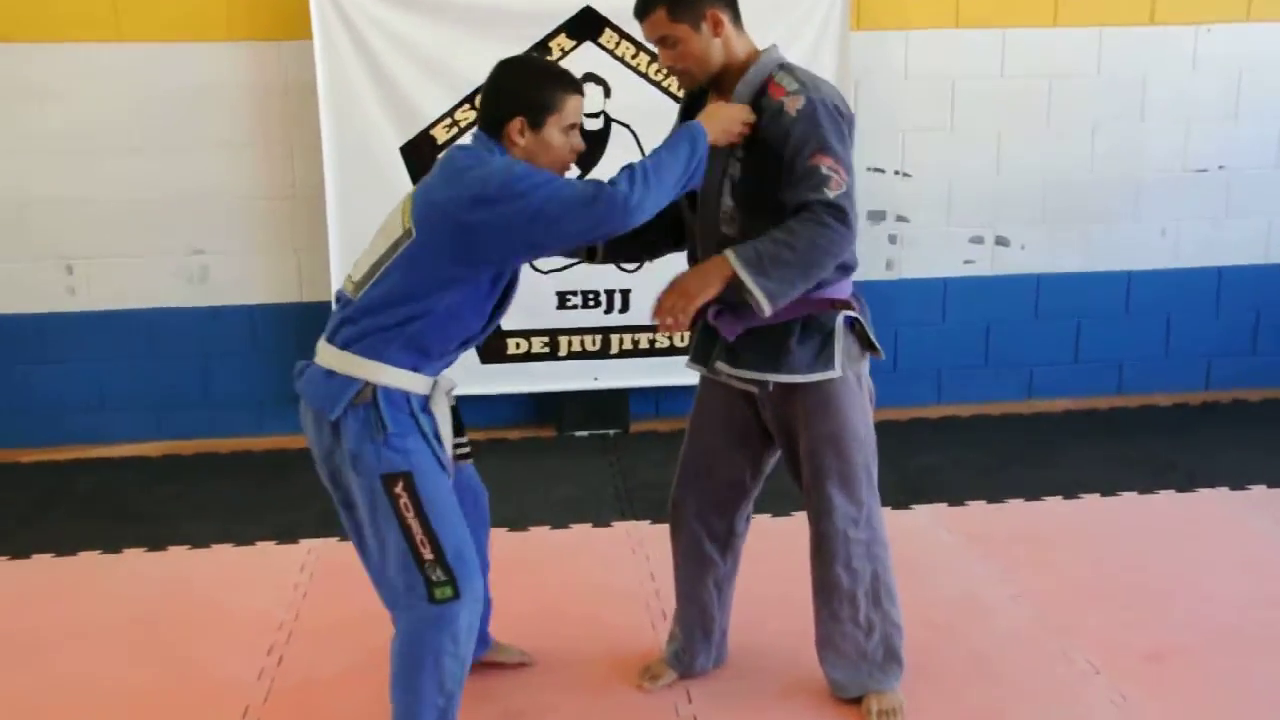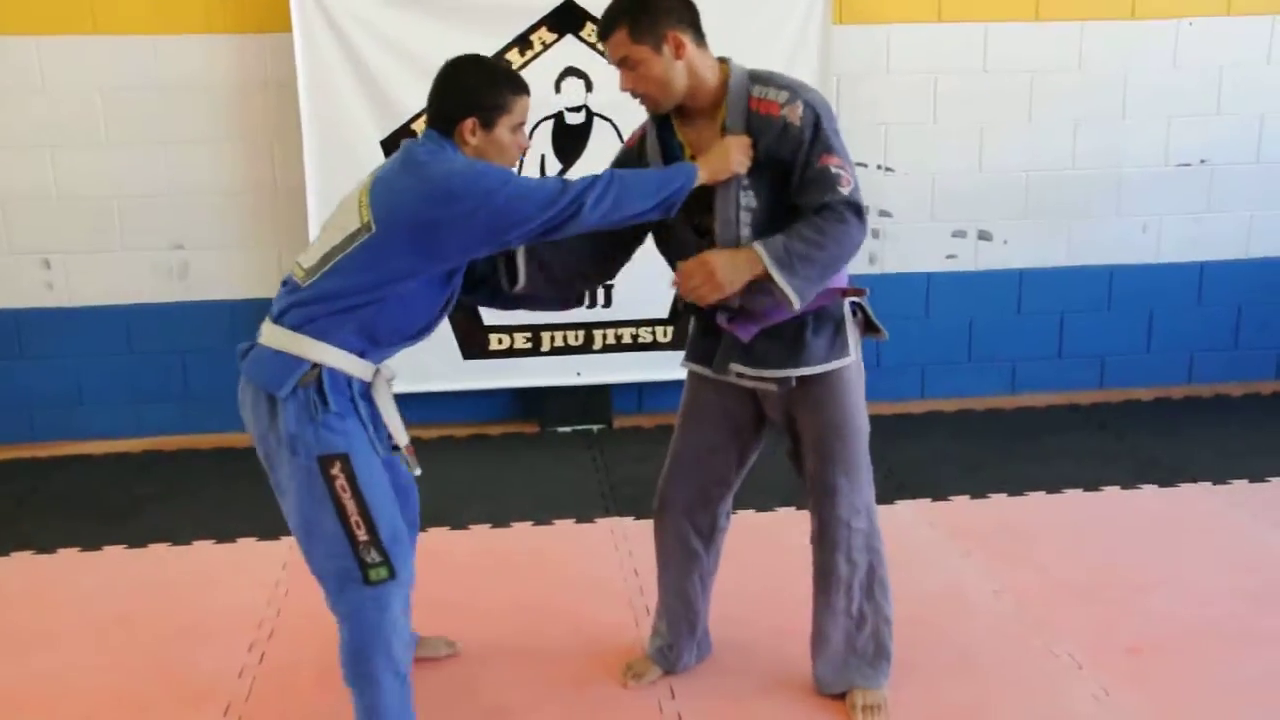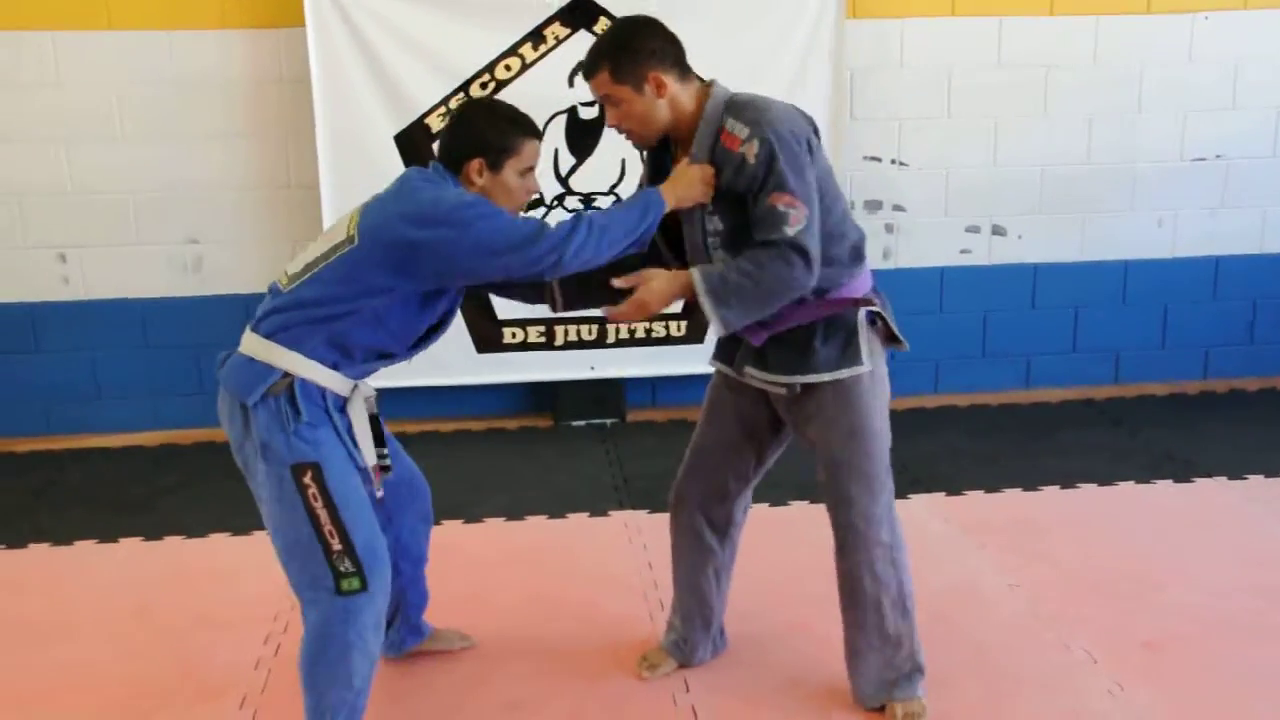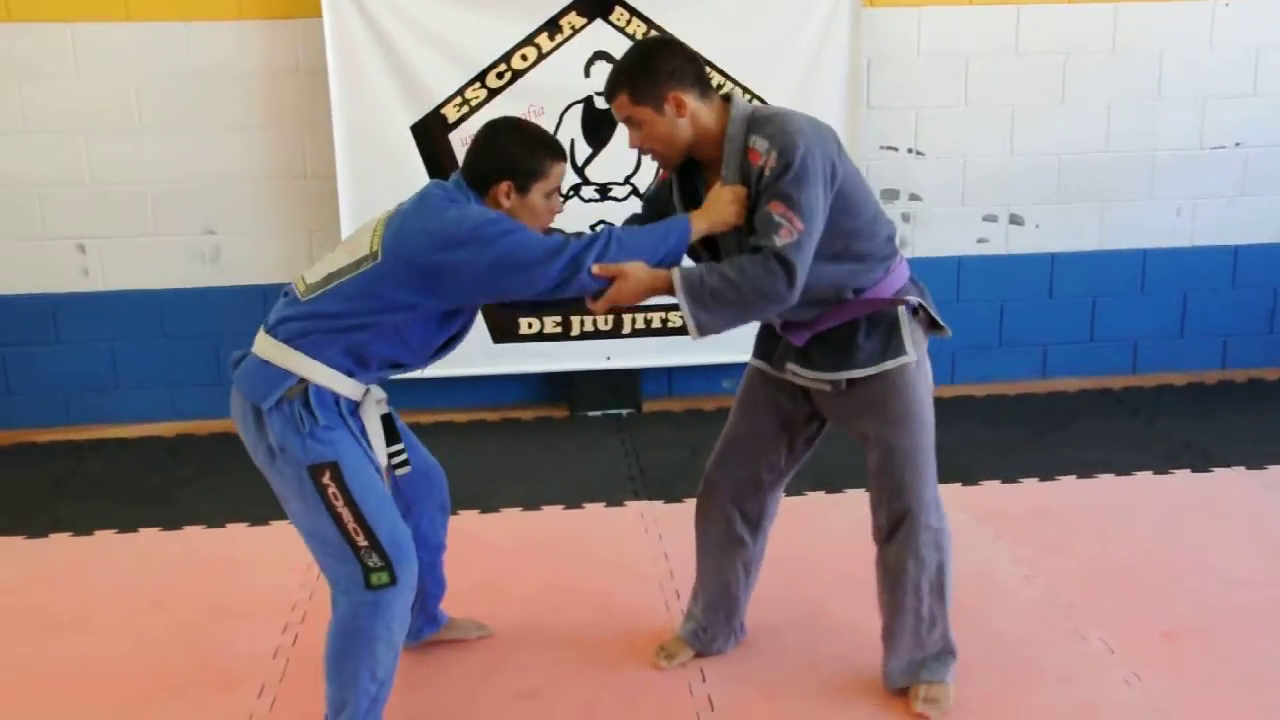
dt=0.4s
person 1, frame 1
left shoulder: (799, 104)
right shoulder: (702, 109)
left elbow: (828, 225)
right elbow: (671, 220)
left wrist: (719, 271)
left hip: (814, 345)
right hip: (734, 347)
left knee: (843, 515)
right knee: (701, 505)
right ankle: (693, 647)
person 1, frame 2
left shoulder: (790, 111)
right shoulder: (648, 146)
left elbow: (843, 221)
right elbow: (592, 250)
left wrist: (751, 263)
right wrist: (500, 258)
left hip: (813, 338)
right hip: (724, 346)
left knee: (842, 509)
right knee: (685, 503)
right ankle: (678, 644)
person 1, frame 3
left shoulder: (765, 134)
right shoulder: (667, 158)
left elbow: (791, 261)
right elbow: (638, 259)
left wrist: (685, 287)
left hip: (833, 345)
right hip: (752, 351)
left knee: (863, 519)
right knee: (700, 497)
right ankle: (692, 635)
person 1, frame 4
left shoulder: (790, 145)
right shoulder: (685, 171)
left elbow: (776, 275)
left wrist: (662, 282)
left hip: (875, 340)
right hip: (790, 345)
left knee: (908, 504)
right knee: (730, 488)
left ankle: (921, 663)
right ankle: (711, 627)
person 2, frame 1
left shoulder: (477, 176)
right shoulder: (492, 189)
left elbow: (578, 222)
right elbow: (615, 205)
right wrist: (699, 134)
left hip: (387, 394)
right hip: (367, 404)
left knee: (463, 510)
right knee: (444, 587)
left ankle: (466, 645)
person 2, frame 2
left shoulder: (423, 174)
right shoulder: (451, 186)
left elbow: (482, 278)
right elbow: (575, 205)
right wrist: (700, 171)
left hip: (324, 379)
right hip: (305, 389)
left knee: (394, 505)
right knee: (377, 572)
left ankle: (379, 645)
person 2, frame 3
left shoulder: (433, 206)
right shoulder: (439, 214)
left elbow: (526, 268)
right elbow: (554, 248)
right wrist: (665, 199)
left hip: (318, 391)
right hip: (282, 397)
left knee: (403, 502)
right knee: (354, 574)
left ankle: (401, 631)
person 2, frame 4
left shoulder: (450, 210)
right shoulder: (461, 232)
left elbow: (543, 271)
right elbow: (577, 263)
right wrist: (698, 222)
left hip: (327, 390)
right hip: (294, 400)
left knee: (420, 489)
right knee: (382, 567)
left ankle: (419, 621)
